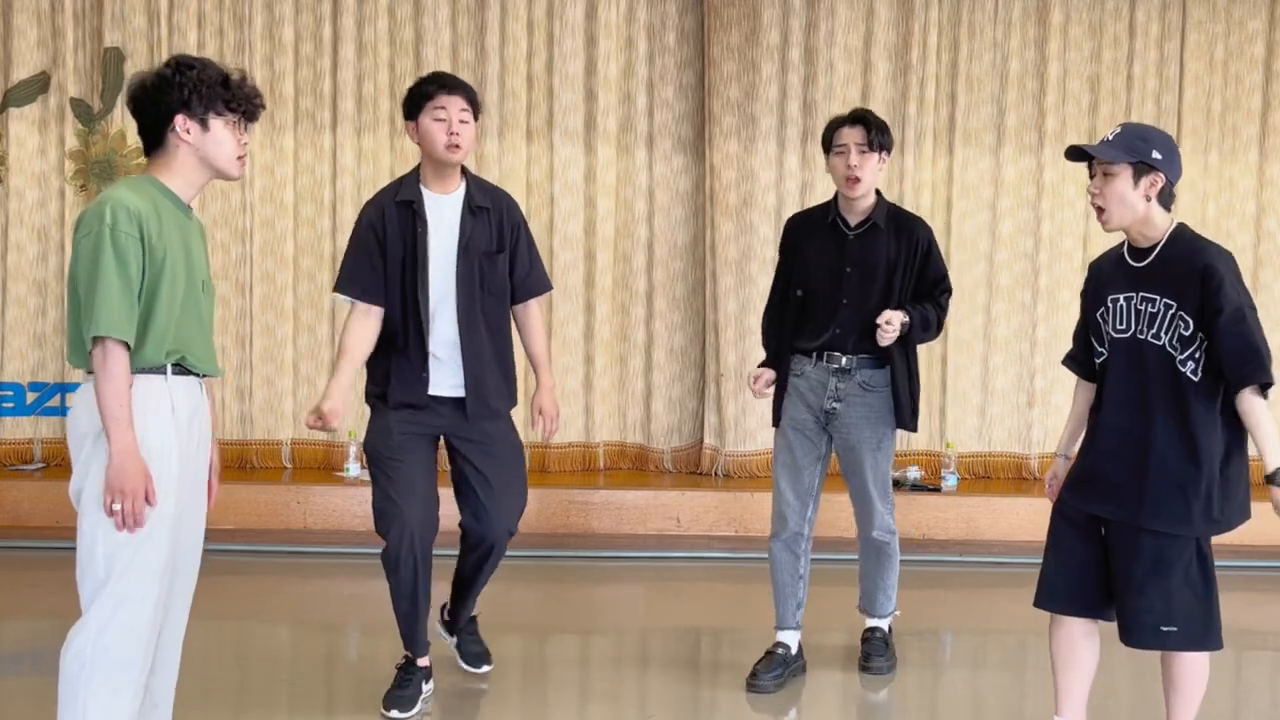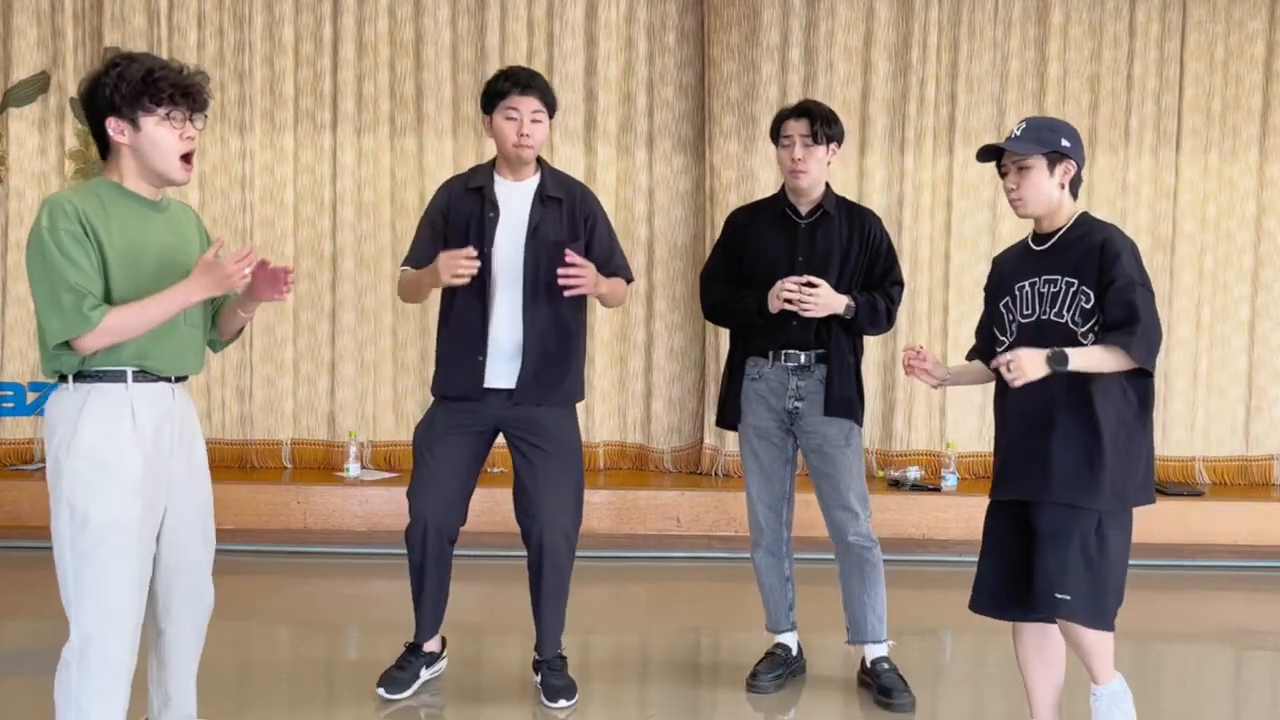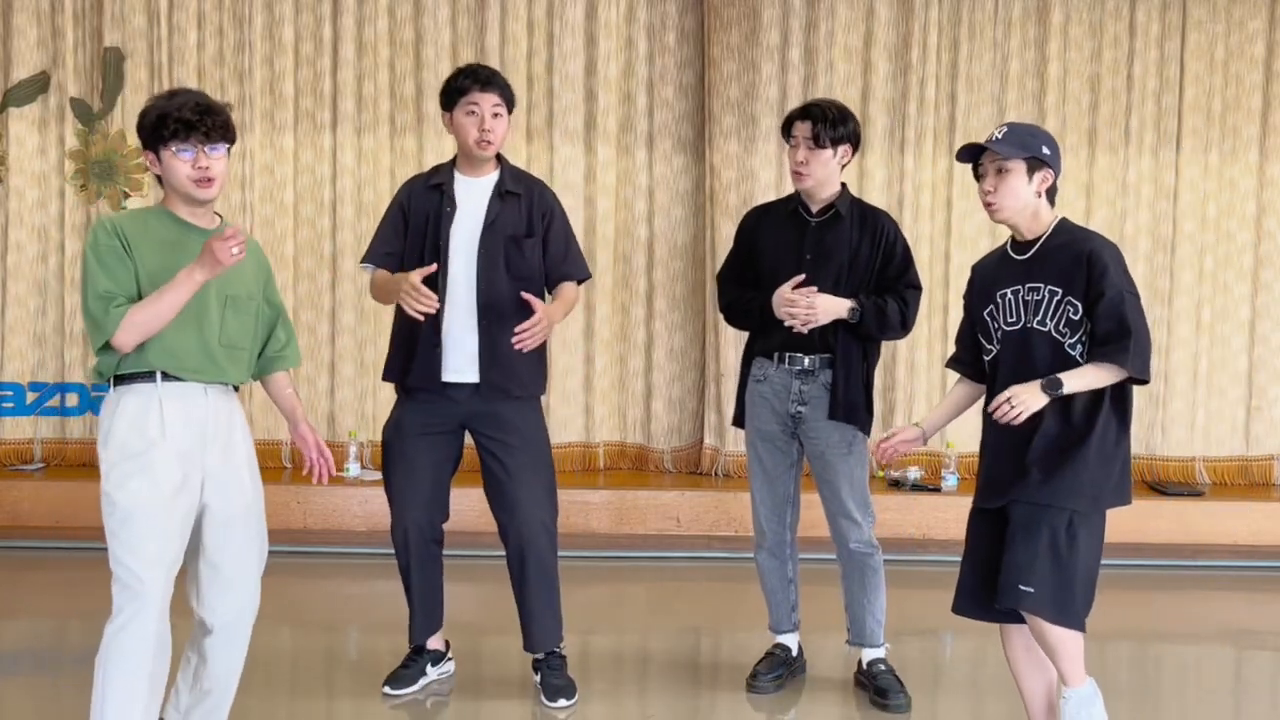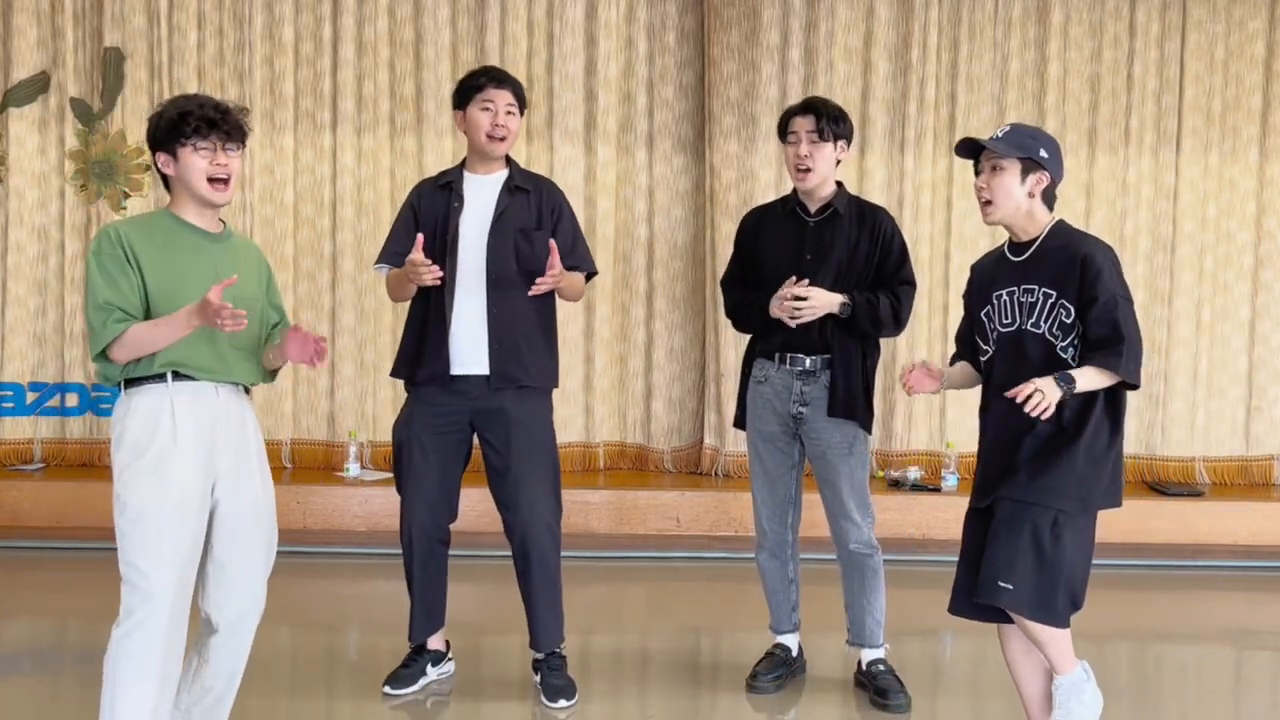
dt=0.7s
person 1, frame 1
left shoulder: (187, 222)
right shoulder: (121, 209)
right elbow: (107, 338)
left wrist: (208, 438)
right wrist: (122, 449)
left hip: (186, 411)
right hip: (135, 410)
left knee: (168, 599)
right knee: (121, 603)
person 1, frame 2
left shoulder: (185, 221)
right shoulder: (69, 214)
left elbow: (214, 329)
right elbow: (85, 331)
left wrist: (249, 296)
right wrist: (193, 287)
left hip: (175, 413)
right hip: (101, 416)
left knee: (189, 595)
right knee: (108, 611)
person 1, frame 3
left shoulder: (245, 250)
right shoulder: (116, 232)
left elbow: (269, 350)
right elbow: (122, 333)
left wrist: (299, 422)
right wrist: (198, 269)
left hip: (225, 420)
right hip: (147, 417)
left knee: (235, 596)
right knee: (143, 597)
person 1, frame 4
left shoulder: (250, 256)
right shoulder: (123, 239)
right elbow: (118, 344)
left wrist: (287, 349)
right wrist: (197, 316)
left hip: (237, 420)
right hip: (161, 415)
left knee: (241, 597)
right knee: (157, 595)
person 2, frame 1
left shoulder: (498, 209)
right shoulder: (384, 211)
left elbow: (526, 300)
right elbow: (363, 309)
left wrist: (545, 380)
right wrist: (338, 387)
left hip: (481, 398)
right hip: (403, 399)
left knee: (496, 522)
right knee: (406, 531)
left ankle: (459, 613)
right ankle: (417, 661)
person 2, frame 2
left shoulder: (576, 201)
right shoulder: (456, 197)
left elbow: (620, 287)
right elbow: (407, 285)
left wrist: (596, 285)
right wrist: (433, 276)
left hip: (545, 393)
right hip: (464, 389)
left knee: (553, 527)
right knee: (429, 516)
left ankle: (549, 655)
right ankle: (426, 645)
person 2, frame 3
left shoulder: (534, 197)
right shoulder: (418, 195)
left elbow: (569, 280)
right elbow: (377, 278)
left wrist: (551, 312)
right wrist: (399, 287)
left hip: (507, 387)
right hip: (427, 385)
left knee: (531, 520)
right knee: (413, 519)
left ankle: (547, 653)
right ankle: (429, 646)
person 2, frame 4
left shoulder: (542, 196)
right shoulder: (428, 195)
left elbow: (579, 286)
right elbow: (393, 289)
left wrist: (558, 278)
right wrist: (411, 274)
left hip: (517, 384)
right hip: (437, 382)
left knee: (535, 518)
right knee: (421, 516)
left ankle: (549, 654)
right ankle: (430, 647)
person 3, frame 1
left shoulder: (909, 233)
right shoulder: (802, 229)
left elbow: (936, 304)
left wrist: (905, 320)
right wrist: (771, 360)
left hip: (869, 386)
right hip: (803, 381)
left knee: (875, 517)
right knee: (790, 518)
left ankle: (878, 626)
right ankle: (787, 642)
person 3, frame 2
left shoulder: (860, 224)
right shoulder: (746, 222)
left elbow: (887, 304)
right elbow: (712, 298)
left wrist: (843, 303)
right wrist: (765, 301)
left hip: (828, 384)
right hip: (761, 381)
left knee: (853, 525)
right knee: (767, 524)
left ankle: (875, 658)
right ankle: (785, 644)
person 3, frame 3
left shoulder: (875, 227)
right shoulder: (761, 222)
left elbow: (903, 310)
right elbow: (728, 298)
left wrist: (845, 308)
right wrist: (769, 304)
left hip: (835, 388)
right hip: (767, 384)
left knee: (854, 529)
right knee: (771, 525)
left ankle: (872, 657)
right ankle: (786, 644)
person 3, frame 4
left shoulder: (873, 223)
right shoulder: (760, 223)
left elbow: (897, 308)
right elbow: (734, 303)
left wrist: (838, 303)
right wrist: (768, 307)
left hip: (837, 388)
right hip: (769, 384)
left knee: (855, 530)
right knee: (772, 525)
left ankle: (872, 657)
right ankle: (786, 644)
person 4, frame 1
left shoulder: (1207, 267)
right shoulder: (1103, 272)
right wrist: (1064, 451)
left hip: (1176, 478)
right hip: (1100, 473)
left knee: (1176, 618)
right knee: (1068, 599)
person 4, frame 2
left shoulder: (1108, 249)
right shoulder: (1008, 265)
left elbow: (1137, 347)
left wrist: (1052, 359)
right wrist: (943, 373)
left hip: (1091, 461)
right hip: (1021, 462)
left knee: (1072, 594)
right knee: (1022, 601)
person 4, frame 3
left shoulder: (1092, 256)
right shoulder: (987, 272)
left elbow: (1127, 357)
left wrist: (1049, 388)
right wrist: (926, 428)
left hip: (1072, 460)
right hip: (1004, 462)
left knee: (1039, 589)
right knee: (1005, 601)
person 4, frame 4
left shoulder: (1088, 258)
right shoulder: (986, 271)
left elbow: (1119, 360)
left wrist: (1062, 384)
right wrist: (941, 378)
left hip: (1067, 460)
right hip: (1002, 459)
left knee: (1021, 586)
right knee: (1002, 602)
